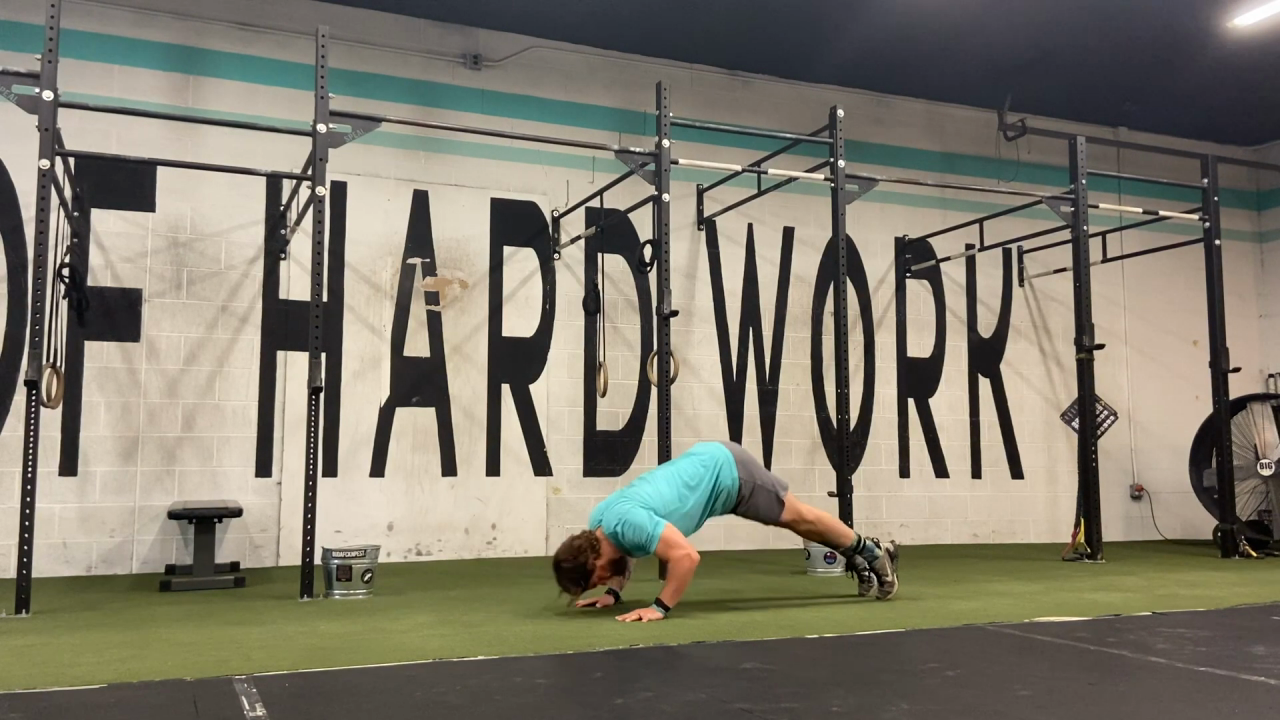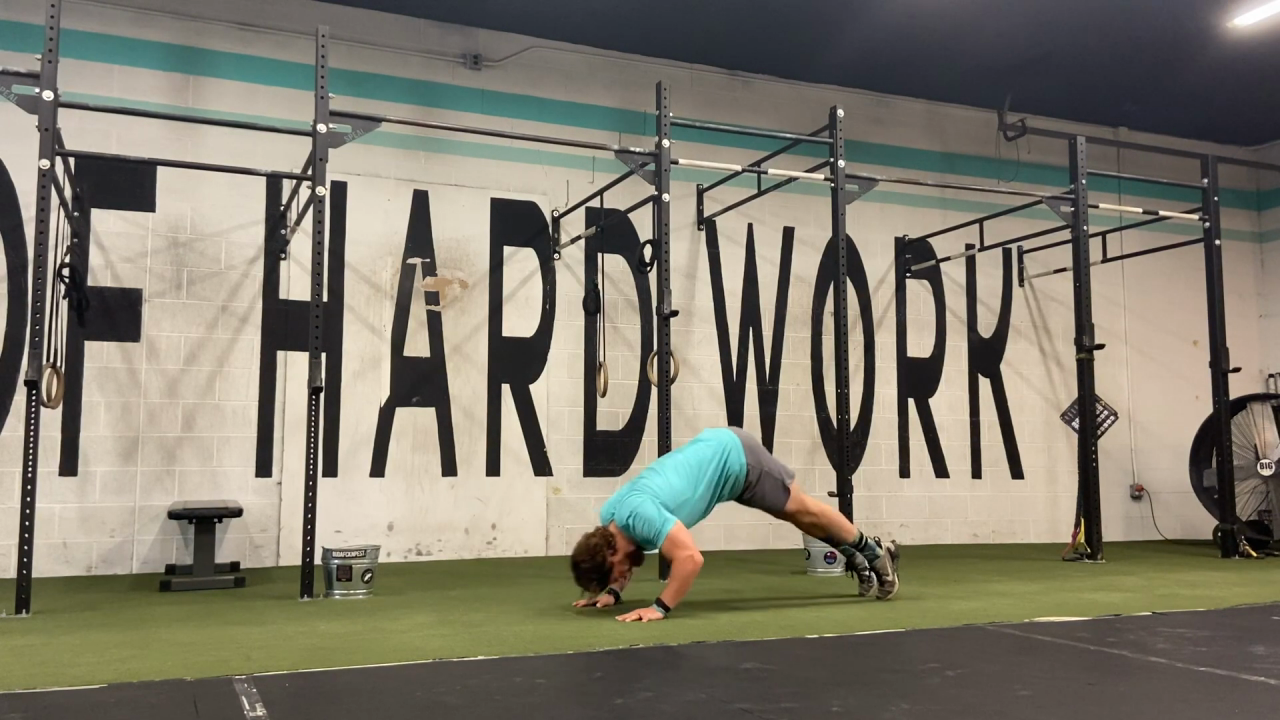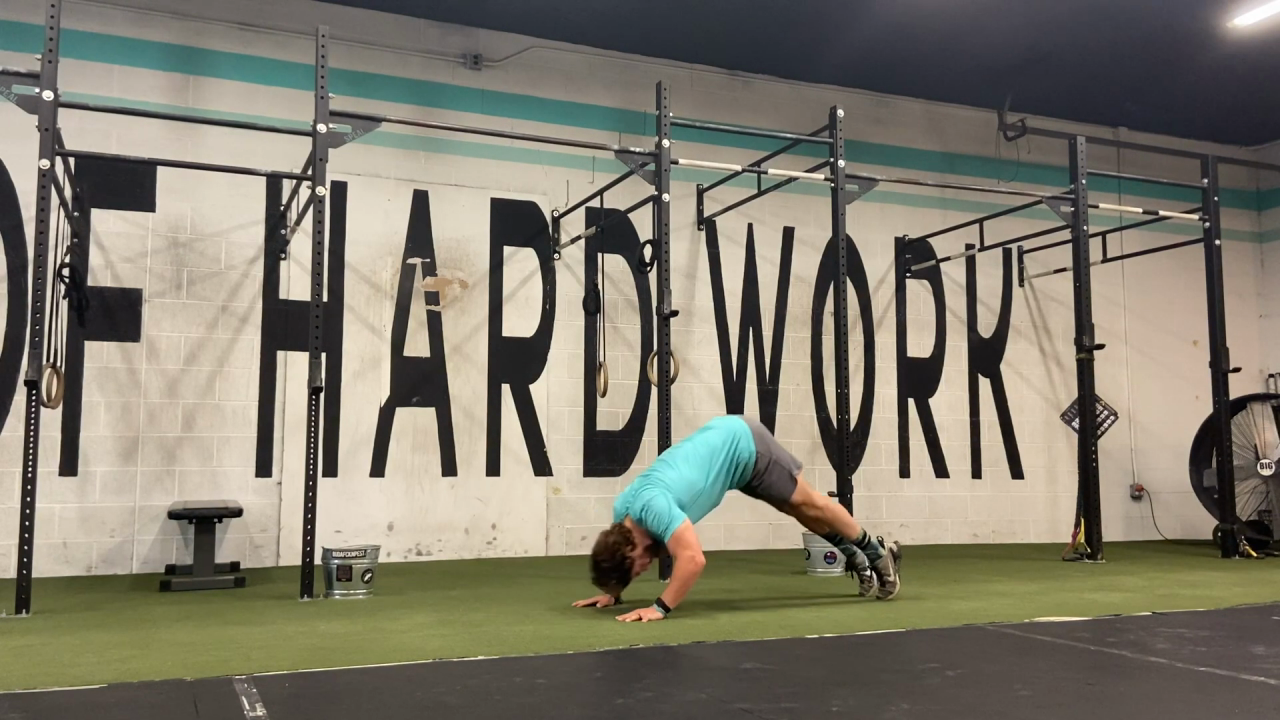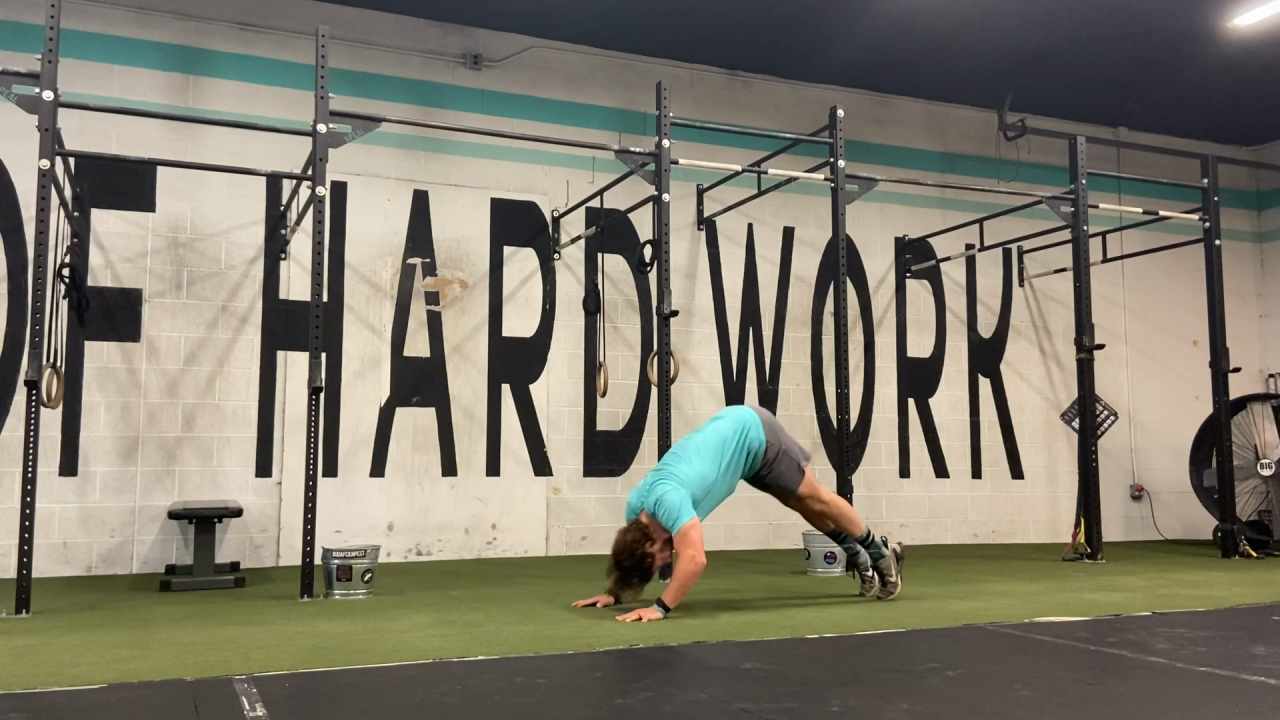
dt=0.1s
person 1, frame 1
left shoulder: (625, 522)
right shoulder: (598, 524)
left elbow: (687, 557)
right elbow: (625, 556)
left wrist: (659, 607)
right wrist: (612, 592)
left hip: (727, 470)
right hip: (710, 466)
left knee: (798, 517)
right knee: (790, 520)
left ankle: (873, 554)
right ankle: (855, 559)
person 1, frame 2
left shoulder: (636, 515)
right shoulder: (610, 516)
left elbow: (690, 558)
left wrist: (660, 607)
right wrist: (612, 591)
left hip: (733, 456)
right hip: (714, 450)
left knee: (802, 510)
right knee: (794, 514)
left ankle: (874, 553)
right ankle: (856, 560)
person 1, frame 3
left shoulder: (652, 507)
right shoulder: (624, 510)
left elbow: (693, 560)
right elbow: (618, 557)
left wrist: (660, 608)
right wrist: (612, 593)
left hip: (743, 442)
right hip: (723, 438)
left knee: (806, 503)
right knee: (793, 507)
left ankle: (877, 554)
right ankle: (855, 557)
person 1, frame 4
left shoulder: (666, 501)
right shoulder: (637, 504)
left elbow: (694, 559)
right elbow: (649, 555)
left wrist: (660, 608)
right wrist: (613, 594)
left hip: (753, 432)
right hip: (730, 430)
left knee: (813, 497)
right knee: (799, 502)
left ankle: (881, 553)
right ankle: (858, 556)
